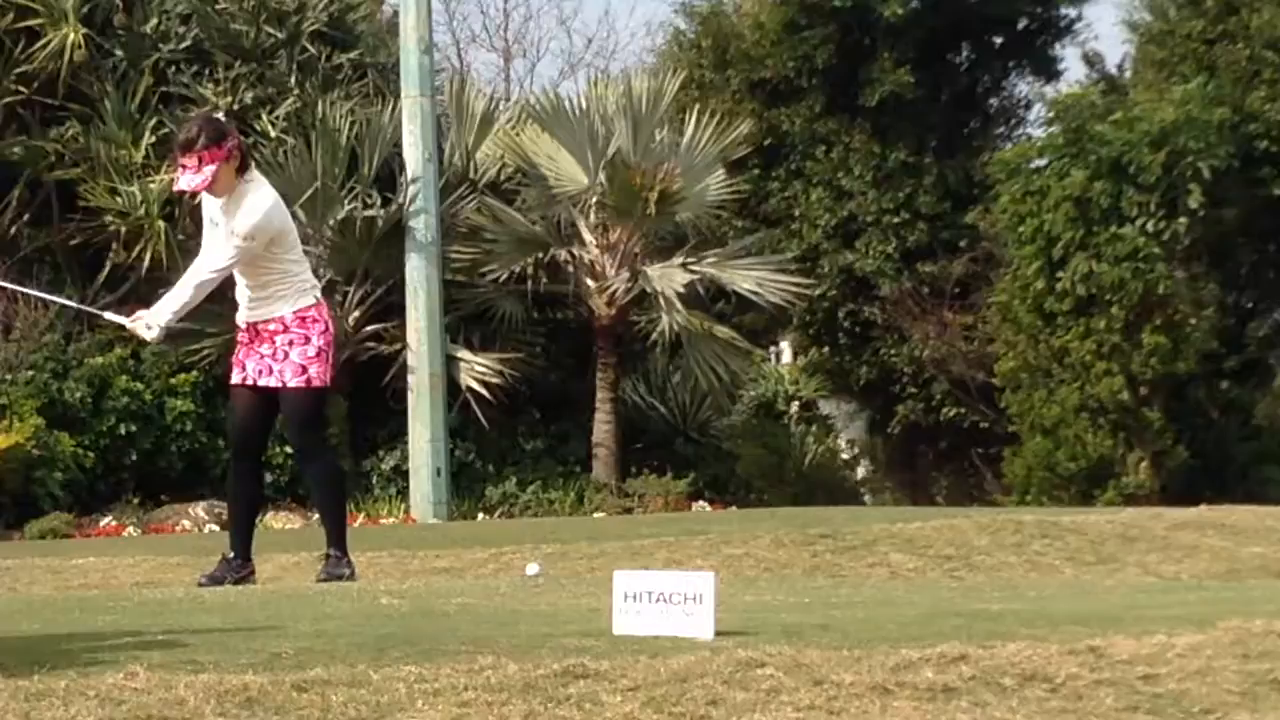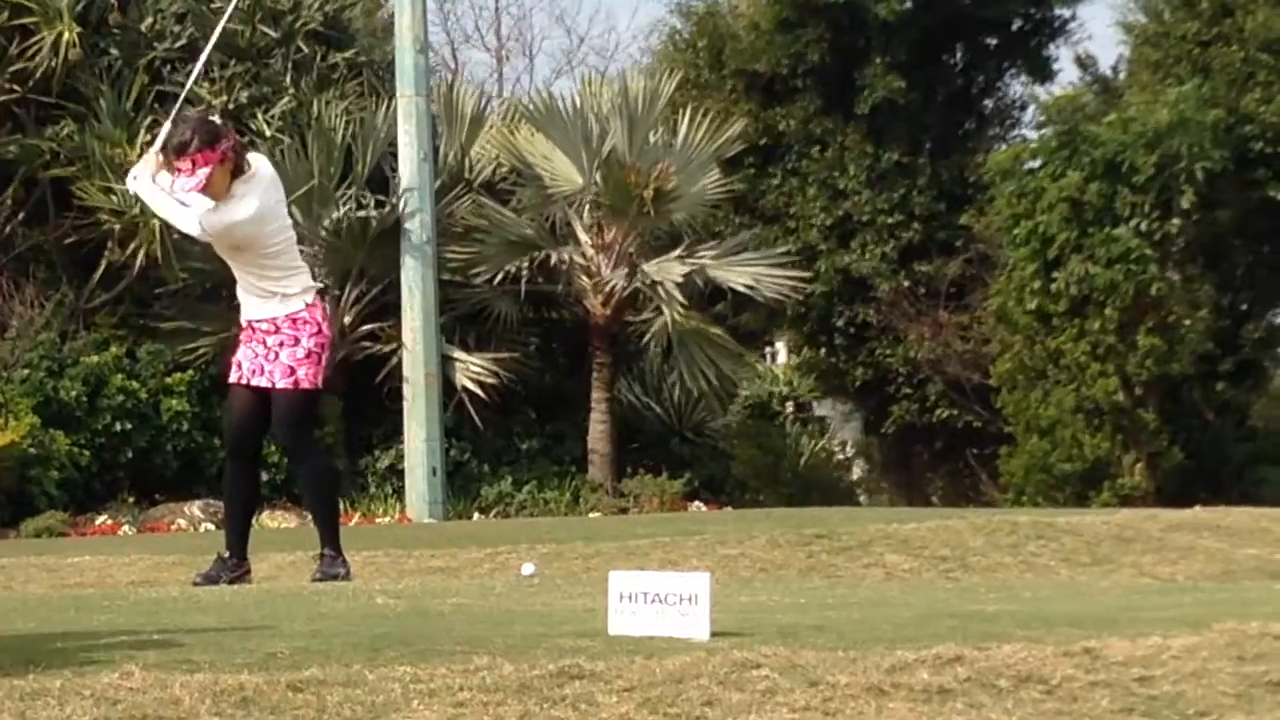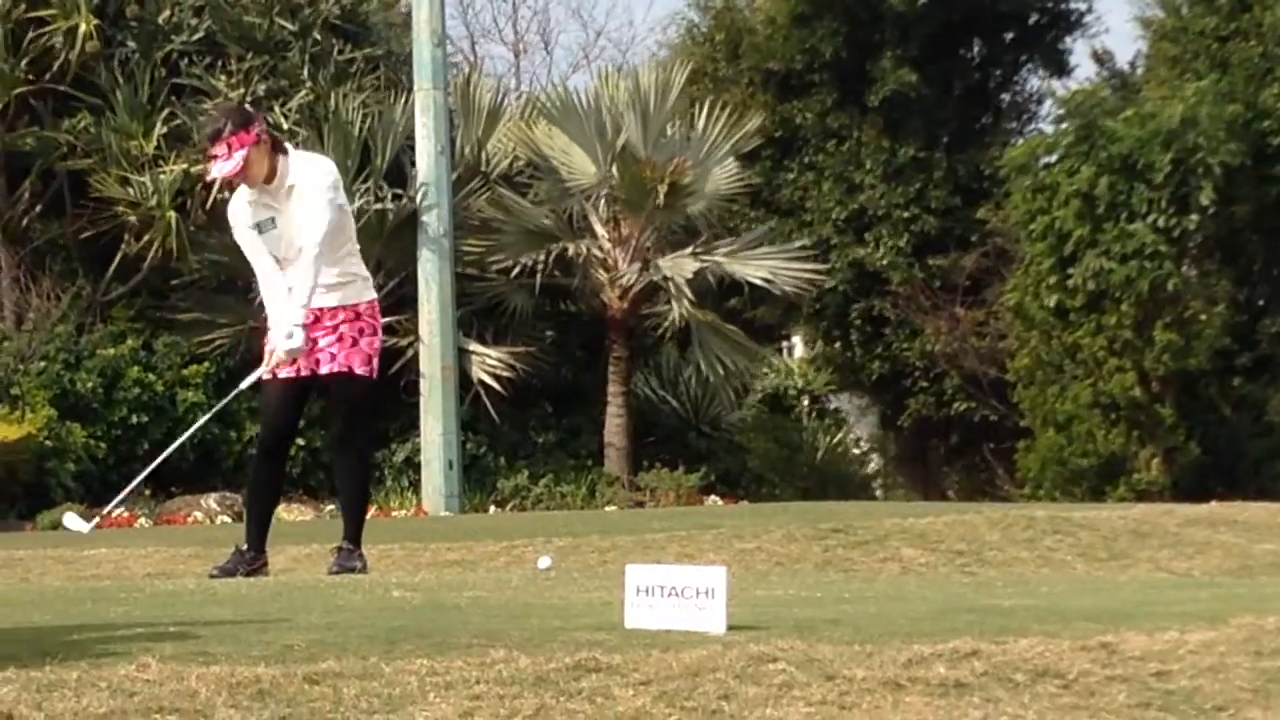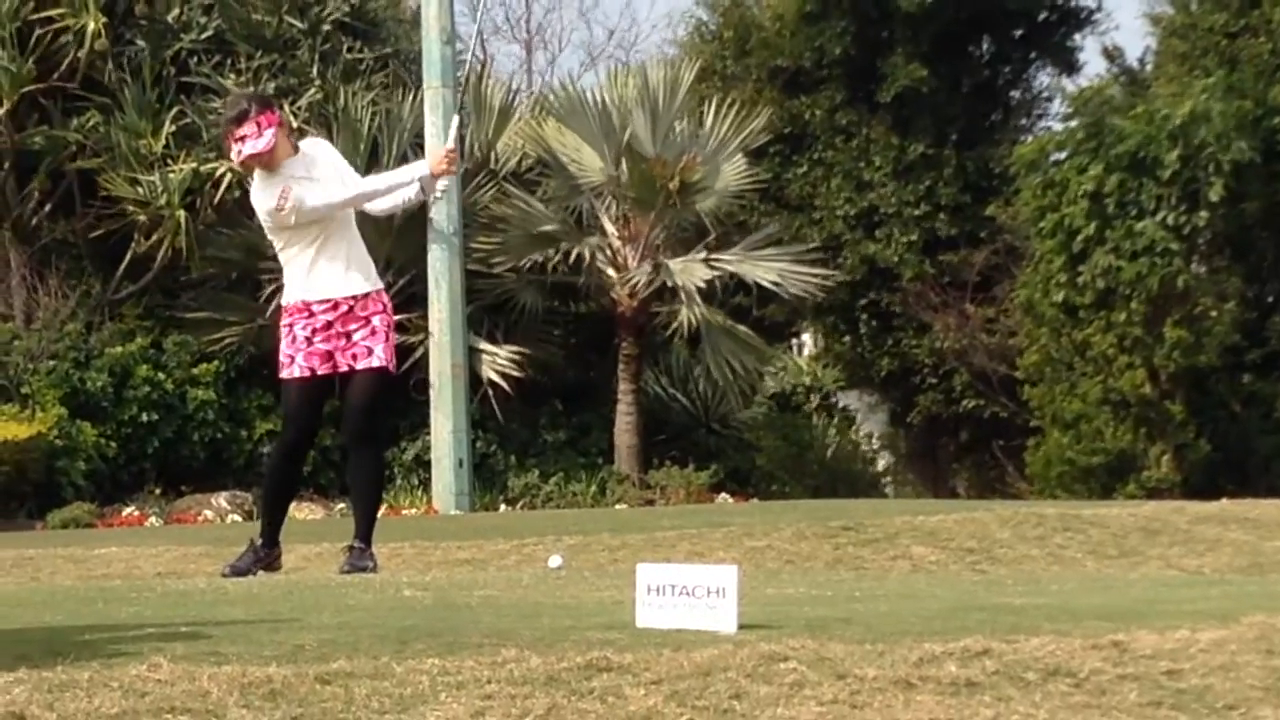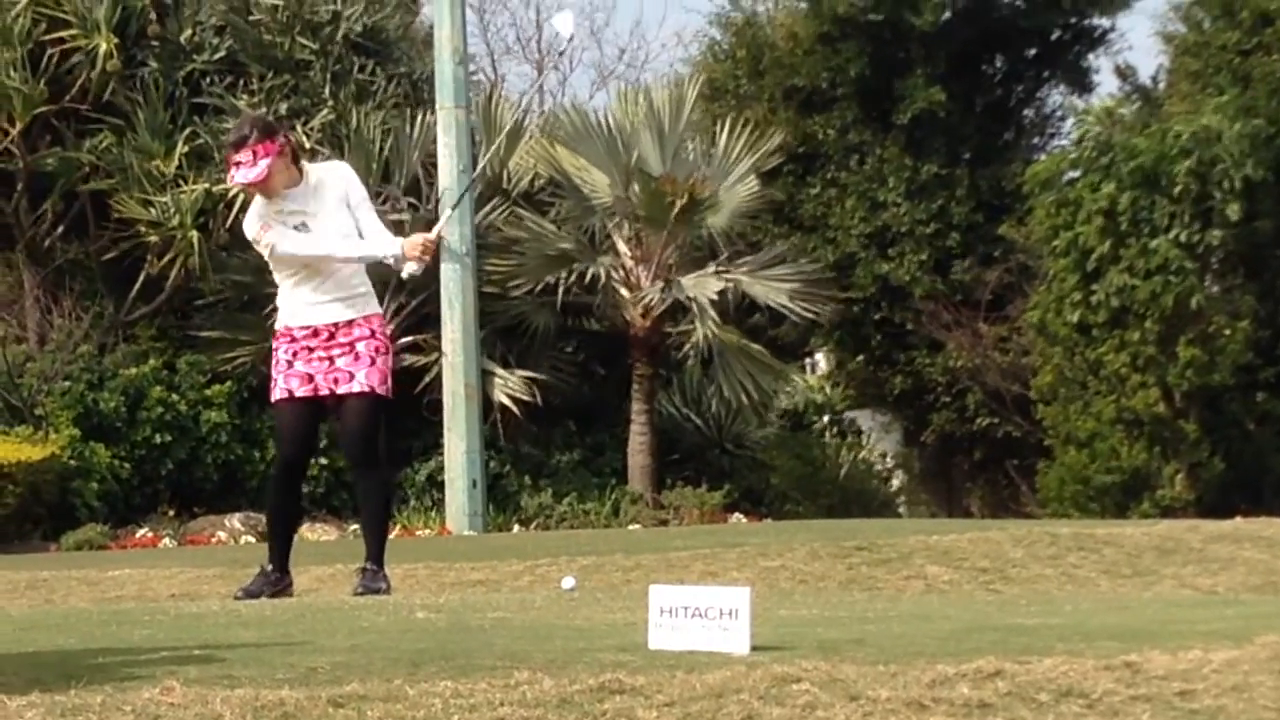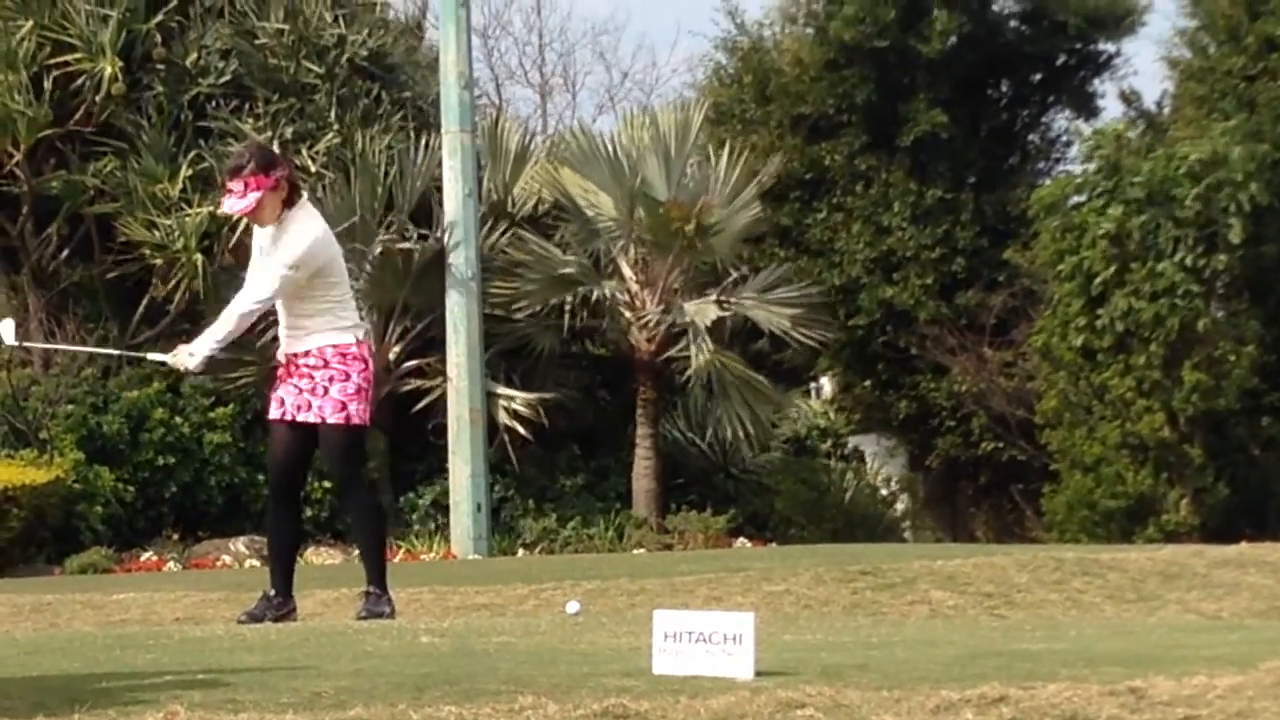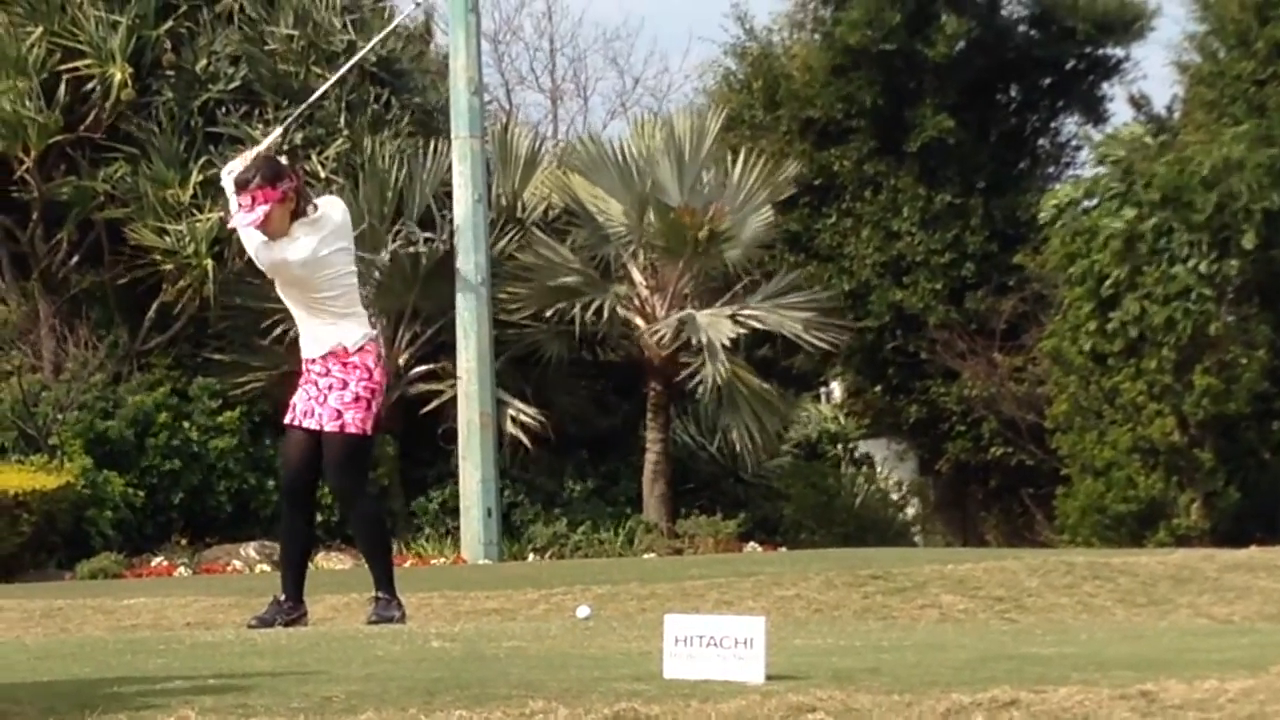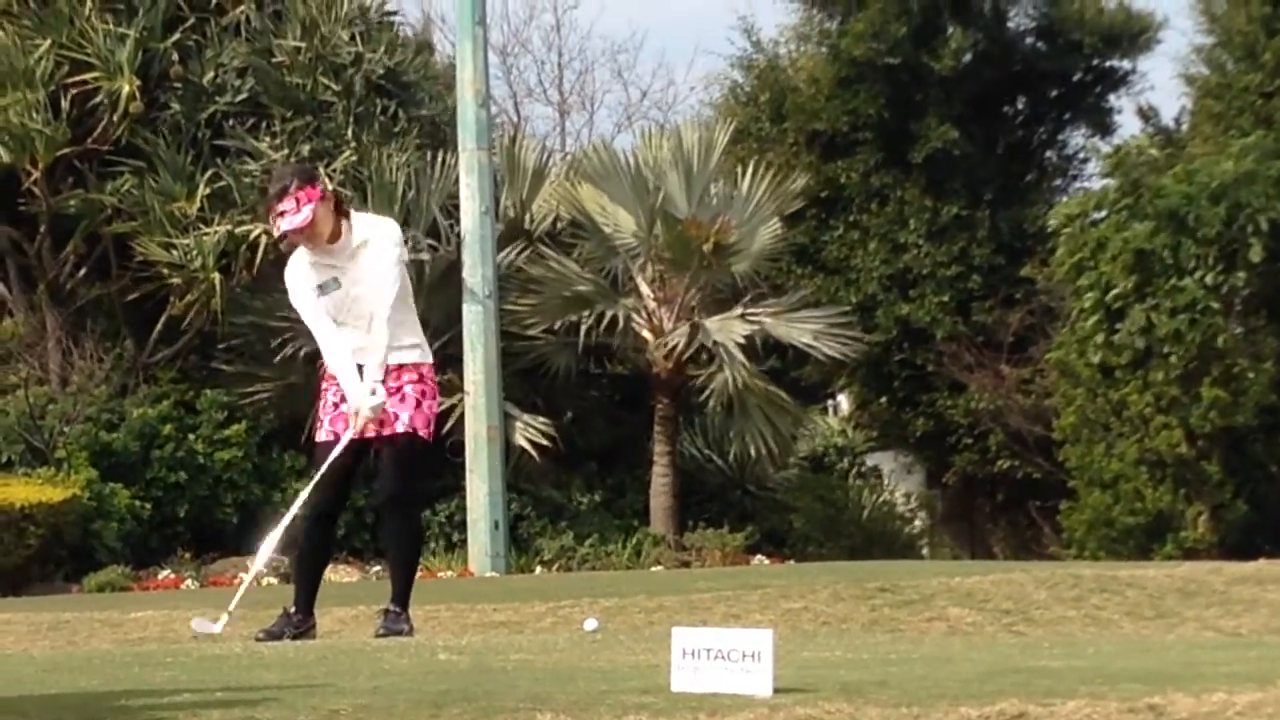
dt=0.4s
person 1, frame 1
left shoulder: (257, 210)
right shoulder: (219, 194)
left elbow: (209, 272)
right elbow: (207, 260)
left wrist: (159, 318)
right wrist: (158, 311)
left hip: (298, 325)
right hip: (255, 328)
left knee: (307, 440)
right knee: (243, 444)
left ankle: (338, 553)
right ankle: (239, 557)
person 1, frame 2
left shoulder: (234, 218)
right shoulder: (256, 166)
left elbow: (189, 218)
right elbow: (196, 208)
left wrist: (143, 181)
right wrist: (163, 178)
left hip: (293, 327)
right hip: (258, 326)
left knee: (295, 439)
right knee: (240, 442)
left ankle: (332, 553)
right ankle: (235, 556)
person 1, frame 3
left shoulder: (317, 172)
right shoulder: (240, 209)
left elbow: (312, 254)
right elbow: (269, 275)
left wrist: (294, 328)
right wrist: (280, 331)
left hip: (351, 312)
right hip: (290, 322)
left knee: (347, 433)
right knee: (273, 437)
left ankle: (351, 546)
right ankle: (253, 549)
person 1, frame 4
left shoulder: (318, 150)
right shoulder: (270, 196)
left elbow: (376, 202)
right elbow: (355, 194)
left wrist: (425, 180)
right wrist: (421, 170)
left hip: (366, 306)
right hip: (309, 317)
left knee: (363, 429)
right knee: (296, 433)
left ankle: (362, 544)
right ankle: (266, 544)
person 1, frame 5
left shoulder: (336, 176)
right shoulder: (258, 222)
left elbow: (373, 233)
right elbow: (328, 251)
left wrist: (405, 249)
right wrist: (396, 249)
left hip: (357, 332)
right hip: (298, 341)
left knee: (363, 452)
right knee: (289, 459)
left ankle: (374, 565)
right ankle: (276, 569)
person 1, frame 6
left shoulder: (302, 240)
right shoulder: (273, 227)
left elbow: (253, 301)
right elbow: (251, 297)
left wrist: (199, 350)
right wrist: (204, 345)
left hip: (339, 360)
right hip: (297, 362)
left knee: (348, 477)
right knee: (282, 480)
left ankle: (378, 590)
right ankle: (280, 593)
person 1, frame 7
left shoulder: (281, 256)
right shoulder: (332, 208)
left elbow: (241, 216)
left wrist: (233, 176)
left hip: (347, 368)
right hip: (322, 368)
left knee: (348, 485)
right knee: (294, 485)
left ankle: (387, 595)
right ankle: (291, 598)
person 1, frame 8
left shoulder: (381, 233)
right shoulder: (299, 269)
left elbow: (384, 313)
right elbow: (331, 335)
left wrist: (377, 392)
right wrist: (356, 391)
left hip: (406, 374)
right hip: (344, 382)
left knee: (395, 494)
right knee: (325, 498)
left ankle: (397, 609)
right ankle: (299, 612)
